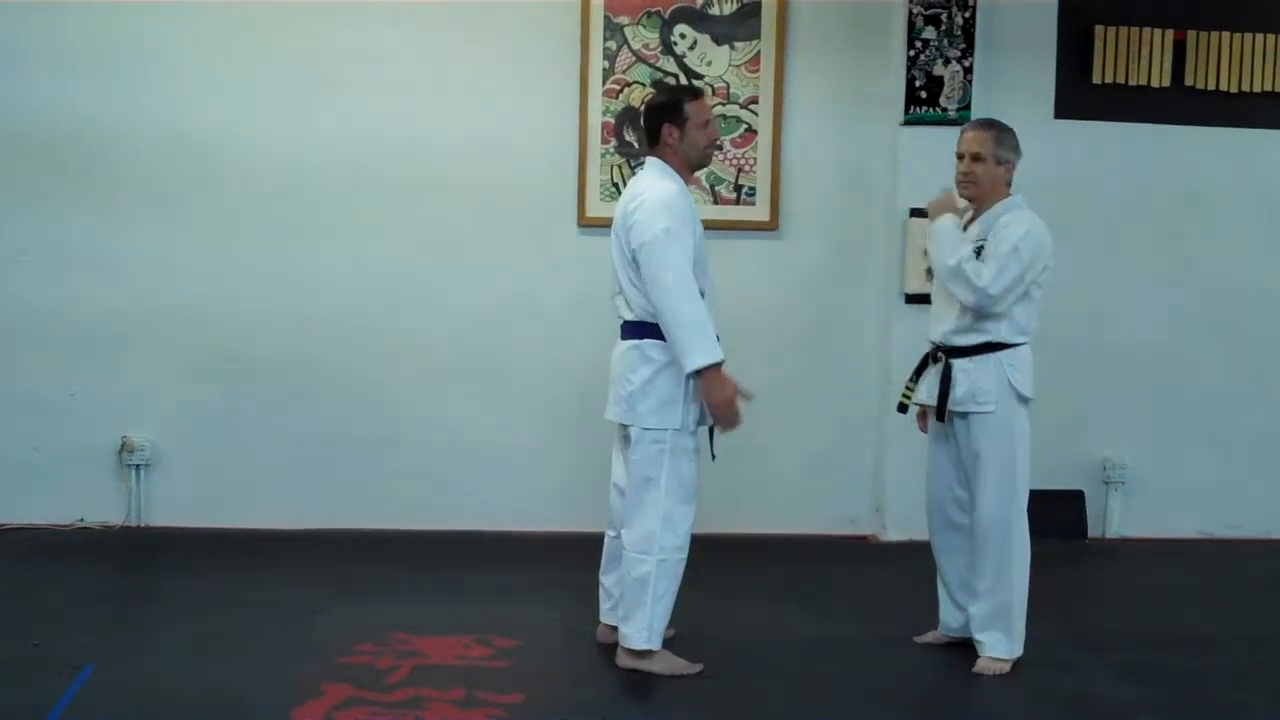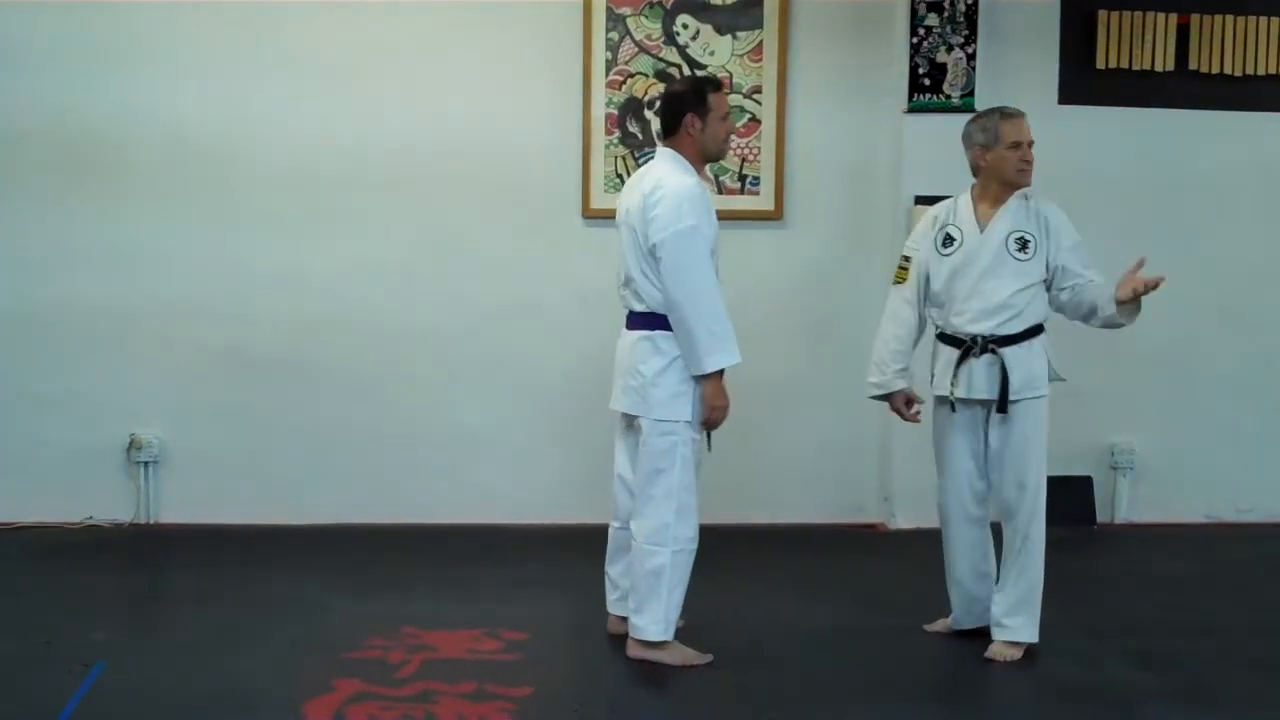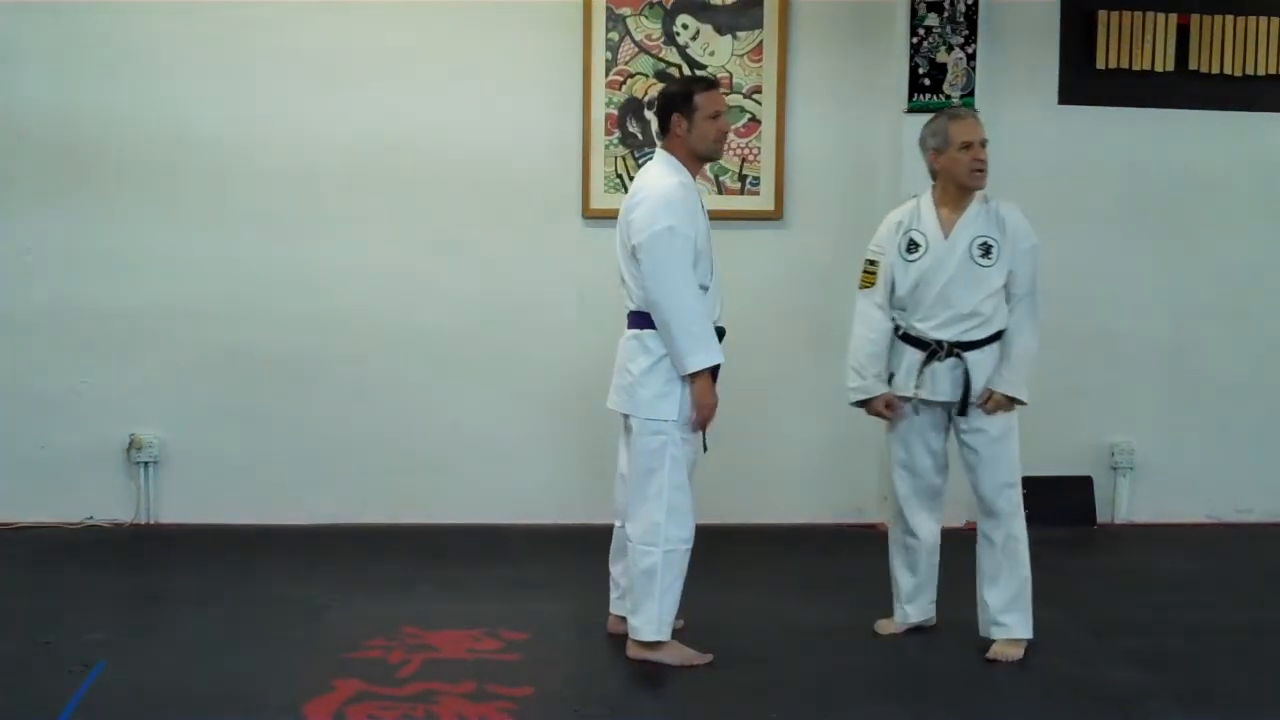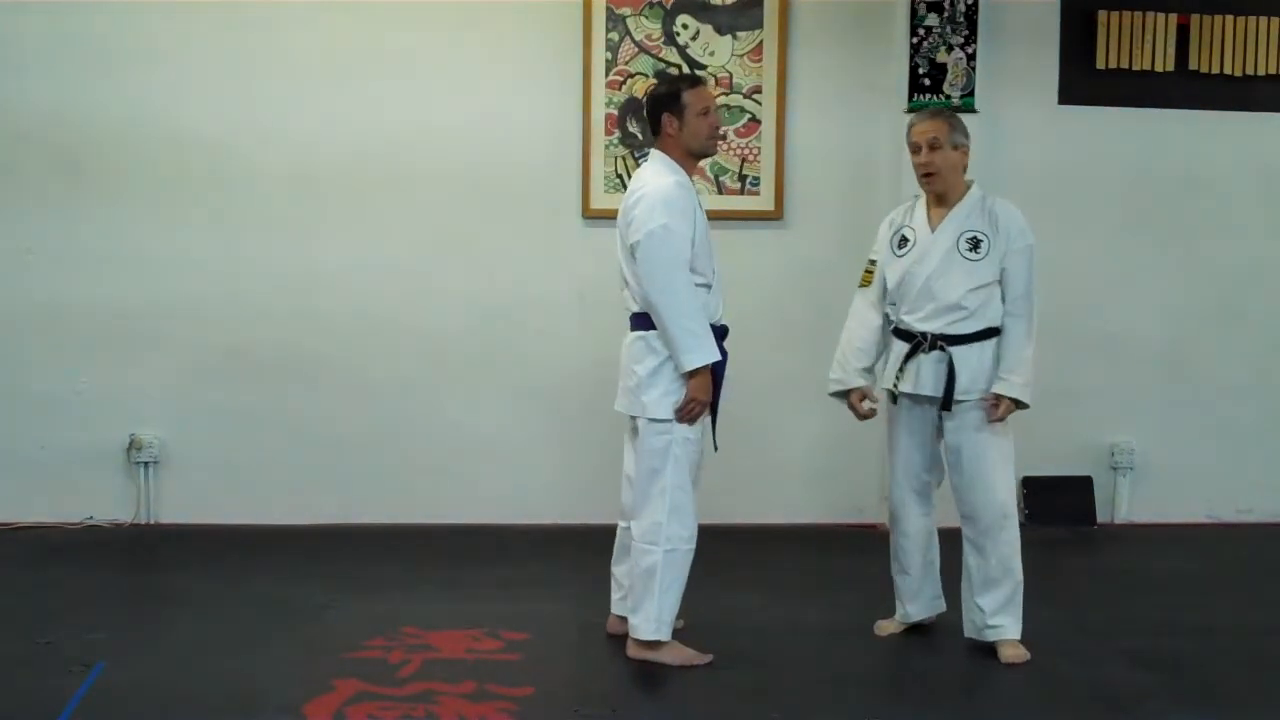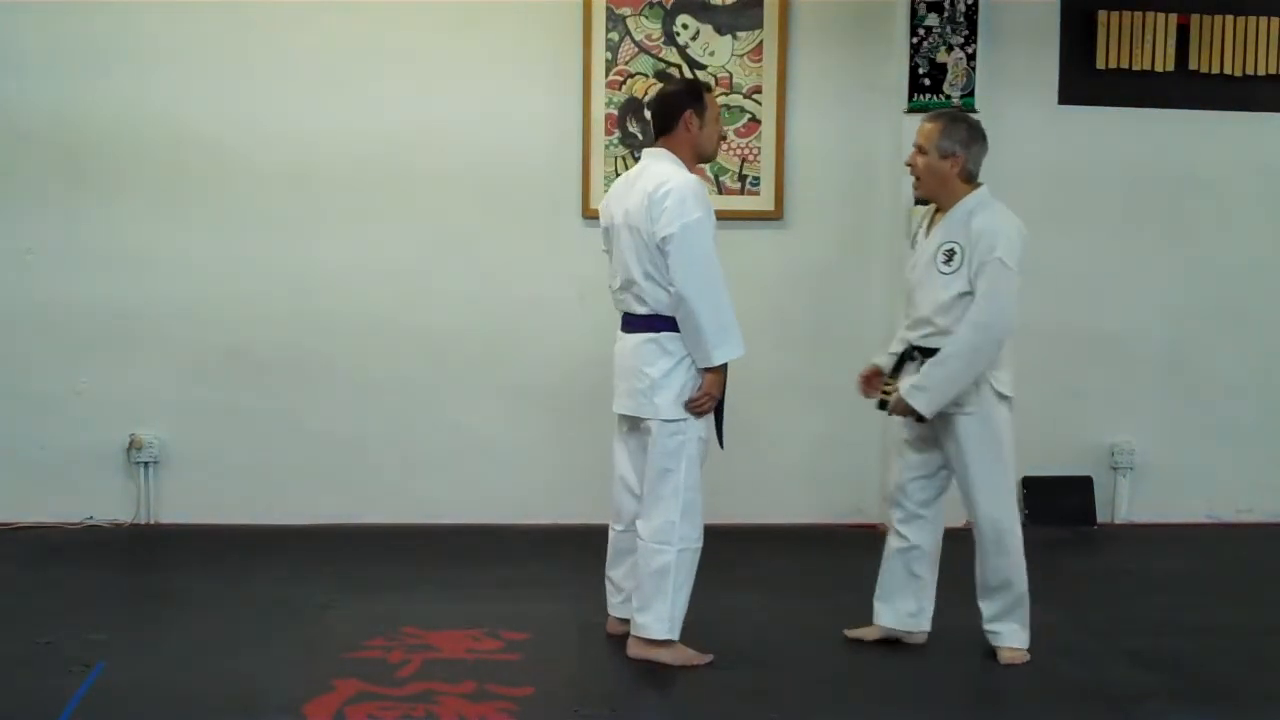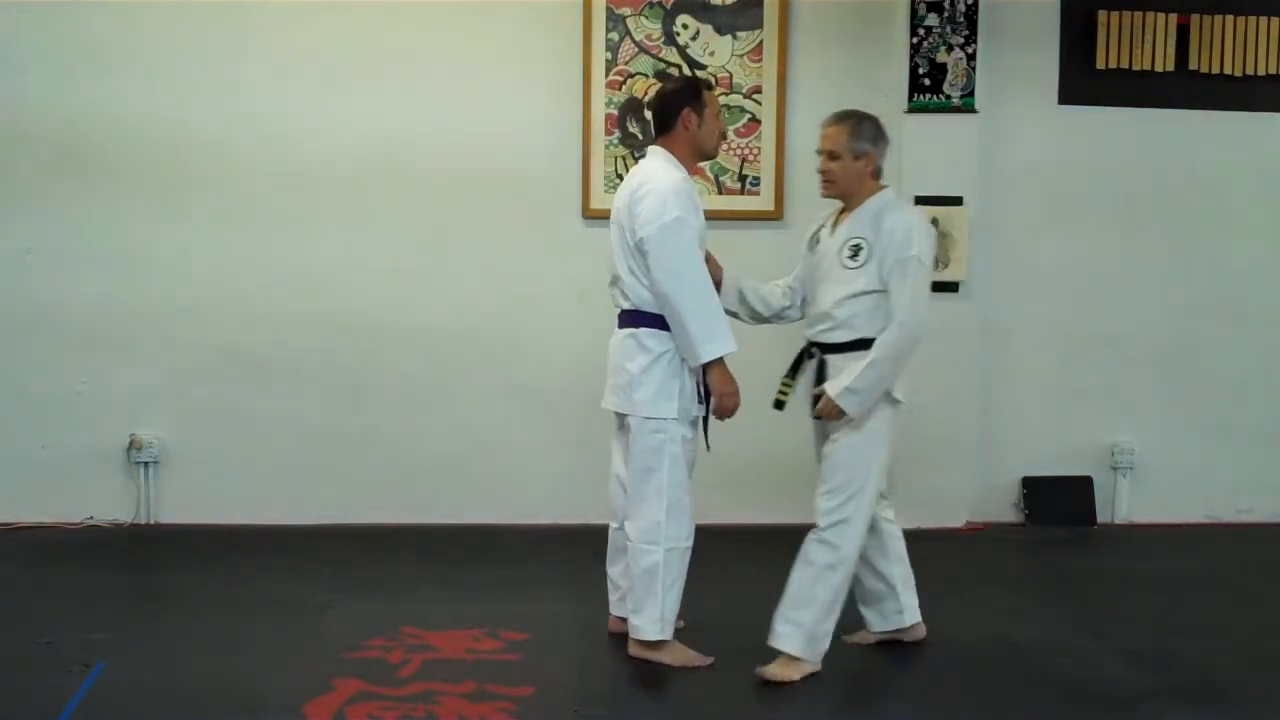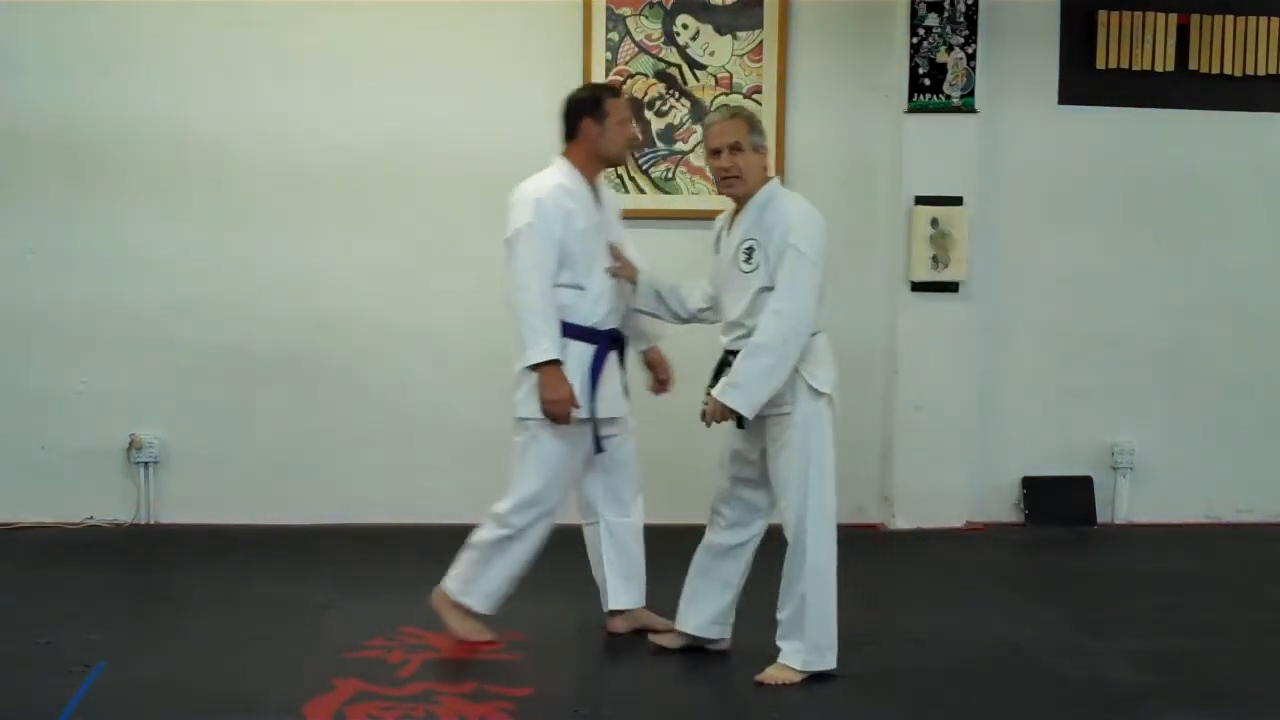
dt=0.7s
person 1, frame 1
left shoulder: (650, 190)
right shoulder: (665, 199)
right elbow: (674, 293)
right wrist: (710, 369)
left hip: (647, 361)
right hip: (661, 368)
left knee: (634, 502)
right knee: (661, 513)
left ankle: (617, 618)
right ankle: (639, 642)
person 1, frame 2
left shoulder: (646, 181)
right shoulder: (682, 193)
right elbow: (692, 294)
right wrist: (713, 376)
left hip: (644, 347)
right hip: (670, 357)
left knee: (636, 494)
right knee: (667, 504)
left ankle: (625, 608)
right ankle: (650, 634)
person 1, frame 3
left shoulder: (667, 184)
right shoulder: (667, 193)
right elbow: (672, 294)
right wrist: (700, 375)
left hip: (659, 359)
right hip: (667, 363)
left knee: (642, 496)
right knee: (664, 505)
left ankle: (628, 609)
right ankle: (649, 634)
person 1, frame 4
left shoulder: (665, 185)
right shoulder: (664, 192)
right elbow: (669, 291)
right wrist: (698, 368)
left hip: (663, 358)
right hip: (671, 361)
left knee: (646, 495)
right knee: (667, 504)
left ankle: (628, 608)
right ankle: (649, 634)
person 1, frame 5
left shoulder: (623, 187)
right shoulder: (682, 189)
right elbow: (697, 286)
right wrist: (714, 365)
left hip: (636, 348)
right hip: (672, 358)
left knee: (636, 495)
right knee: (672, 504)
left ankle: (625, 609)
right ankle: (652, 633)
person 1, frame 6
left shoulder: (647, 180)
right shoulder: (669, 188)
right elbow: (682, 287)
left wrist: (701, 360)
right wrist: (716, 364)
left hip: (644, 351)
right hip: (661, 358)
left knee: (636, 496)
right knee: (662, 505)
left ankle: (628, 609)
right ankle: (650, 633)
person 1, frame 7
left shoulder: (602, 198)
right shoulder: (543, 197)
right elbow: (534, 292)
left wrist: (648, 346)
right wrist: (548, 371)
left hip: (598, 368)
right hip: (558, 368)
left knee: (616, 493)
right knee: (534, 498)
left ankle: (626, 606)
right ankle: (462, 595)
person 2, frame 1
left shoulder: (1022, 227)
right shoulder: (966, 226)
left elbow: (980, 295)
left wrist: (946, 225)
right wrist: (929, 387)
left hip: (993, 385)
right hip: (950, 382)
left knee: (996, 515)
right knee: (948, 510)
left ankle: (999, 638)
right ankle: (960, 619)
person 2, frame 2
left shoulder: (1045, 220)
right shoulder: (939, 221)
left elbow: (1075, 290)
right elbow: (906, 304)
left wrist: (1119, 297)
right wrist: (892, 378)
left hip: (1018, 375)
right hip: (956, 374)
left knee: (1020, 503)
right knee: (959, 503)
left ankle: (1014, 624)
right ankle: (970, 609)
person 2, frame 3
left shoulder: (1009, 223)
right shoulder: (900, 225)
left elbow: (1024, 310)
right elbow: (874, 309)
left wrist: (1011, 381)
right wrist: (869, 383)
left hip: (983, 376)
right hip: (916, 374)
left knee: (999, 499)
right knee: (914, 495)
left ankle: (1007, 624)
right ankle: (912, 607)
person 2, frame 4
left shoulder: (1003, 219)
right shoulder: (897, 224)
left elbow: (1020, 311)
right elbow: (869, 307)
left wrist: (1012, 384)
right wrist: (853, 377)
left hip: (974, 375)
right hip: (908, 373)
left knee: (988, 503)
right knee: (908, 497)
left ankle: (998, 624)
right ankle: (915, 605)
person 2, frame 5
left shoulder: (993, 227)
right shoulder: (931, 221)
left elbow: (987, 326)
left wrist: (921, 391)
right wrist: (892, 363)
left hip: (970, 389)
right hip: (927, 384)
left knee: (991, 513)
right knee: (911, 503)
left ankle: (1008, 630)
right ankle: (901, 617)
person 2, frame 6
left shoulder: (903, 226)
right shoulder: (827, 226)
left elbow: (907, 325)
right elbow: (790, 299)
left wrist: (851, 392)
right wrist: (724, 283)
left hip: (864, 385)
right hip: (830, 381)
left knee: (836, 514)
right knee: (866, 506)
left ankle: (799, 644)
right ankle: (898, 618)
person 2, frame 7
left shoulder: (792, 217)
right shoulder: (728, 224)
left elbow: (791, 317)
right elbow: (714, 303)
left wrist: (740, 391)
right wrist: (640, 282)
left hip: (792, 385)
right hip: (752, 386)
left knee: (805, 518)
right knee: (735, 511)
left ankle: (807, 651)
right ankle: (704, 623)
